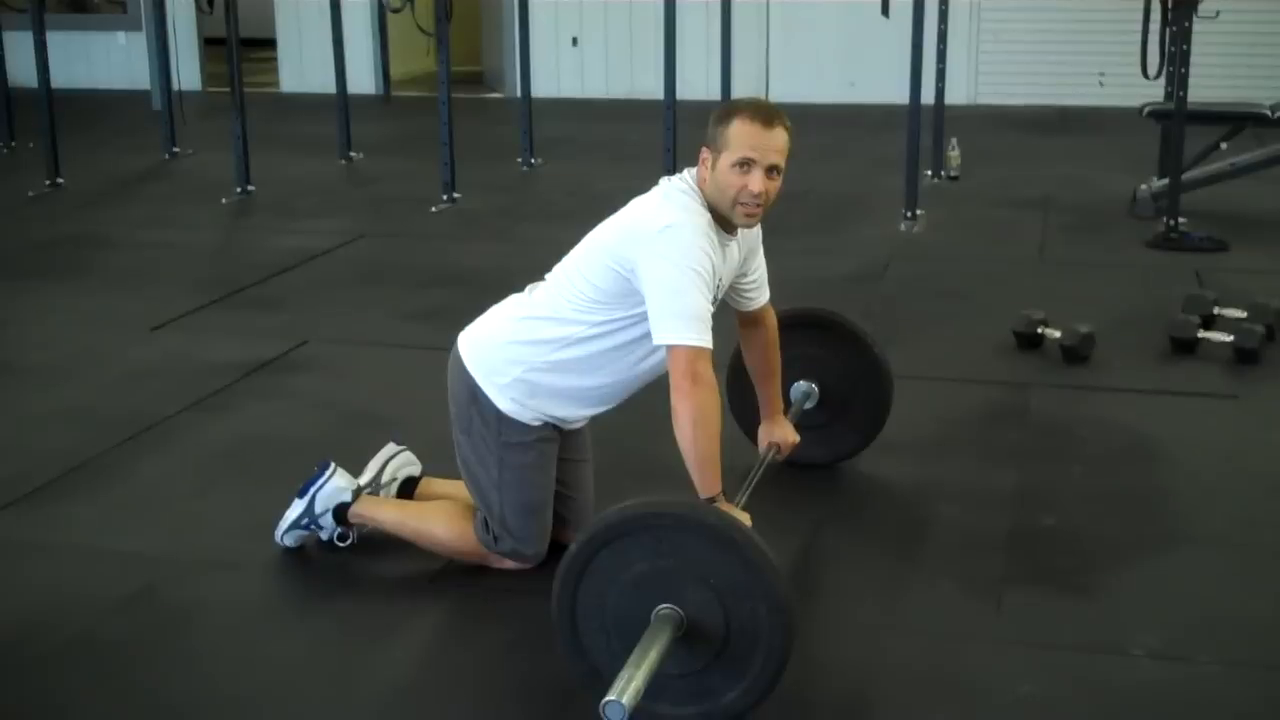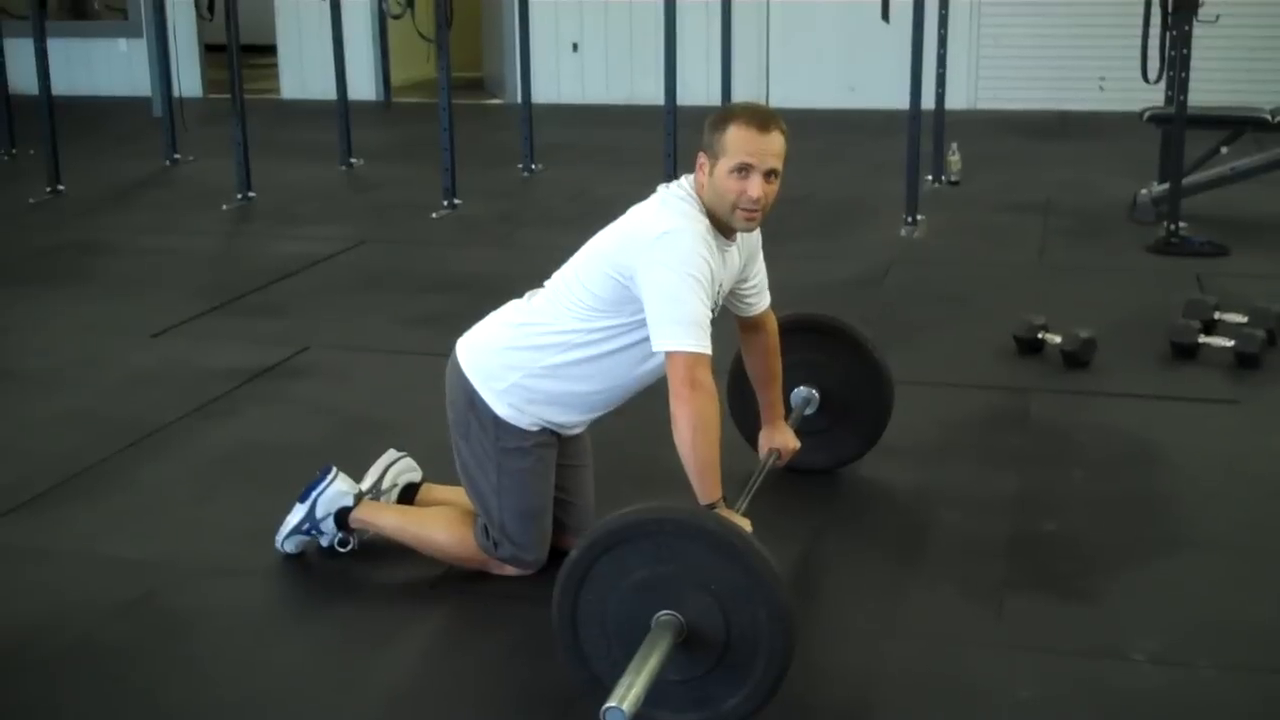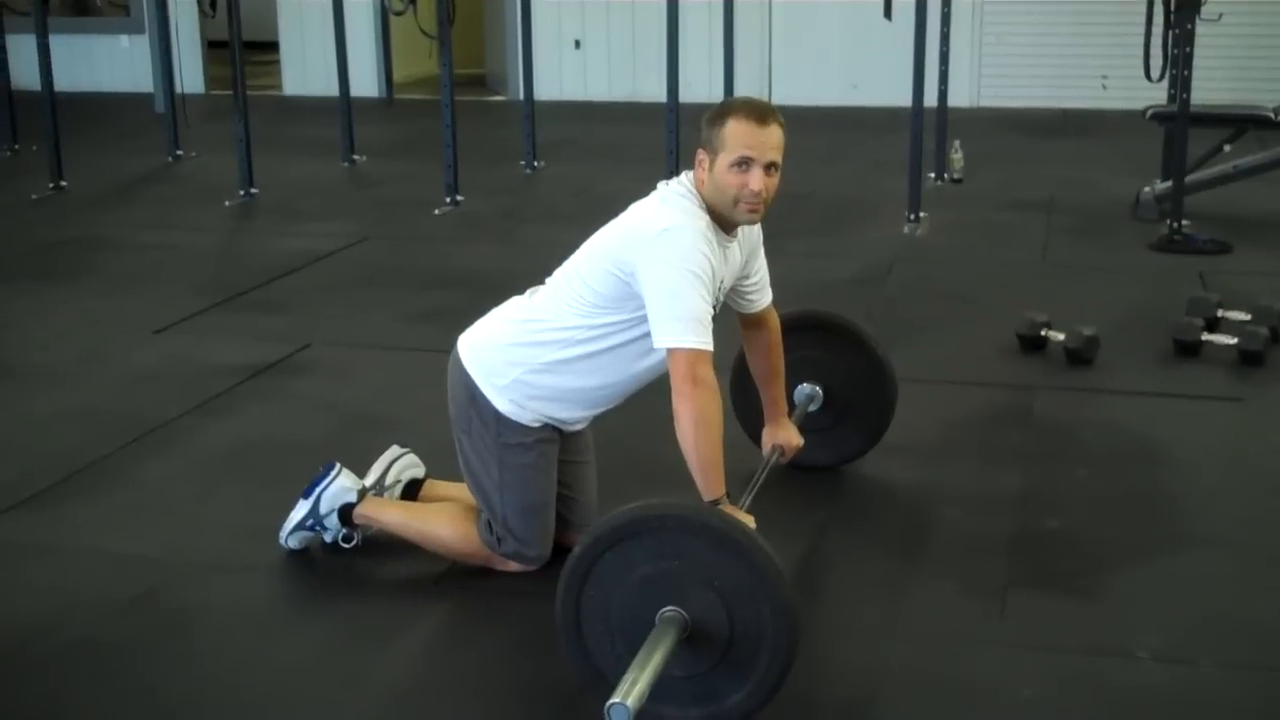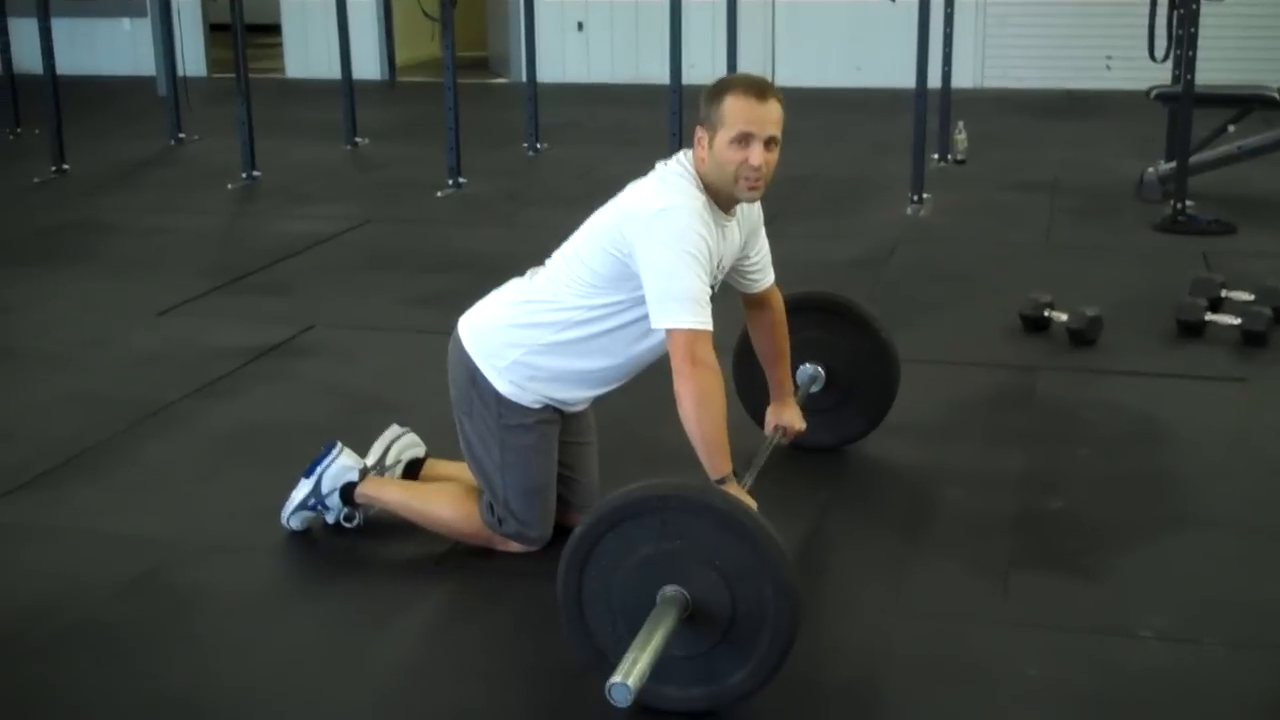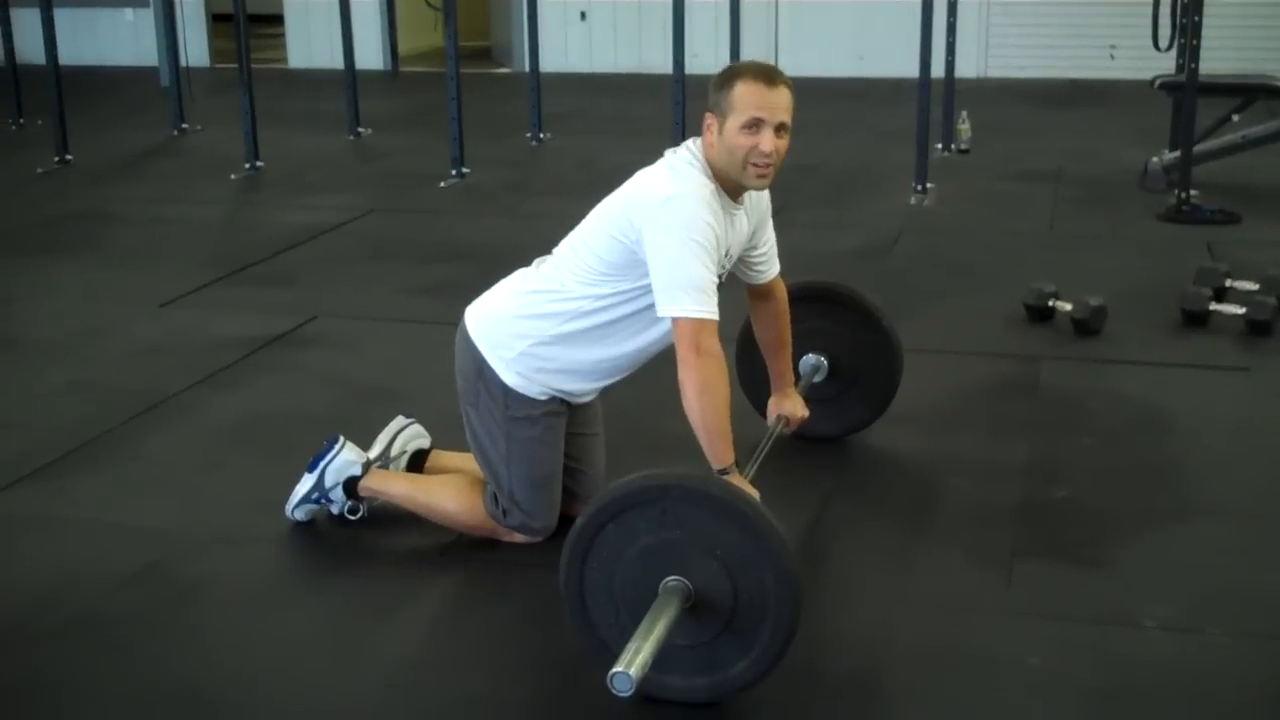
dt=0.2s
person 1, frame 1
left shoulder: (737, 217)
right shoulder: (678, 232)
left elbow: (756, 317)
right elbow: (691, 380)
left wrist: (773, 415)
right wrist: (714, 504)
left hip: (545, 385)
right hip: (505, 384)
left knee: (567, 529)
right knee: (515, 549)
left ankle: (403, 485)
right ankle: (345, 503)
person 1, frame 2
left shoulder: (737, 223)
right shoulder: (676, 239)
left elbow: (757, 322)
right elbow: (690, 387)
left wrist: (774, 420)
right wrist: (714, 510)
left hip: (543, 389)
right hip: (502, 389)
left knee: (567, 534)
right knee: (515, 555)
left ankle: (405, 492)
right ankle: (347, 508)
person 1, frame 3
left shoulder: (739, 221)
right shoulder: (677, 236)
left elbow: (759, 318)
right elbow: (691, 383)
left wrist: (777, 418)
right wrist: (718, 507)
left hip: (545, 385)
right hip: (504, 385)
left knee: (570, 532)
right knee: (519, 552)
left ankle: (407, 488)
right ankle: (350, 504)
person 1, frame 4
left shoulder: (739, 201)
right shoulder: (674, 216)
left elbow: (762, 298)
right elbow: (692, 362)
left wrist: (783, 399)
right wrist: (724, 486)
left hip: (547, 367)
right hip: (505, 368)
left knee: (573, 512)
right knee: (520, 533)
left ankle: (406, 468)
right ankle: (352, 484)
person 1, frame 5
left shoulder: (748, 190)
right shoulder: (682, 203)
left elbow: (766, 289)
right elbow: (697, 351)
left wrist: (784, 389)
right wrist: (727, 476)
left hip: (555, 358)
right hip: (512, 358)
left knee: (577, 503)
right knee: (525, 523)
left ankle: (412, 459)
right ankle: (356, 476)
